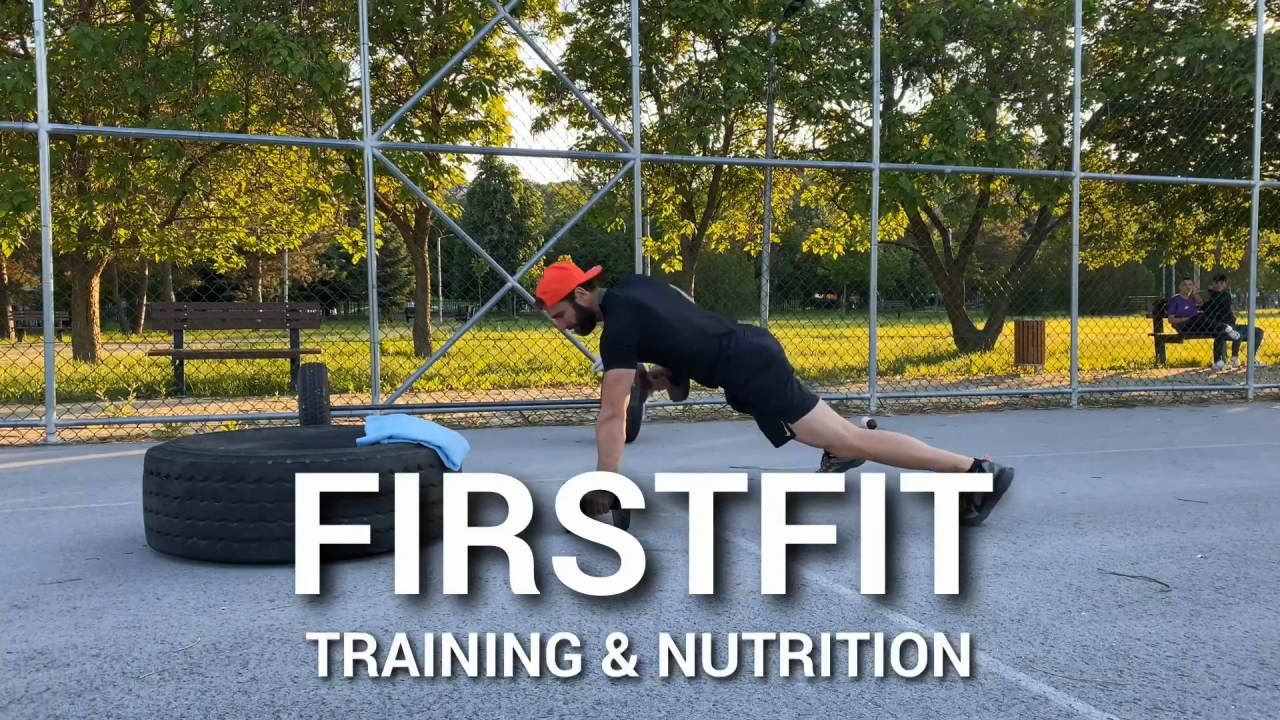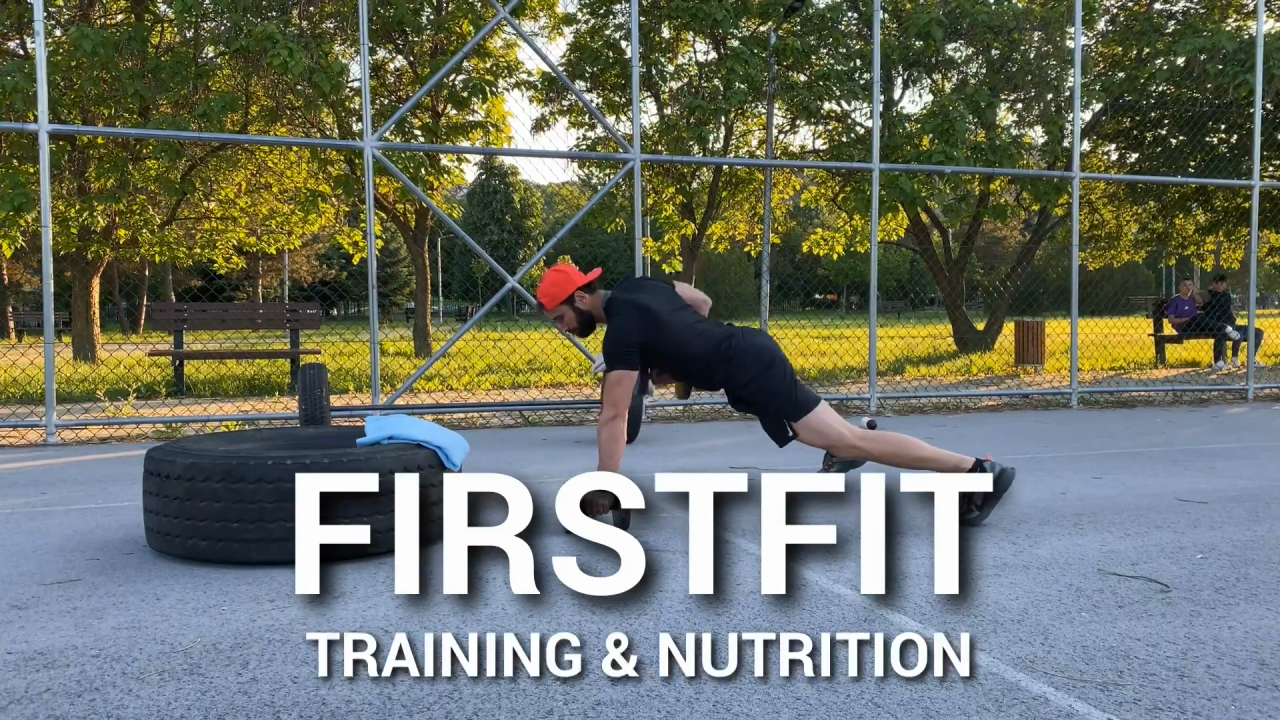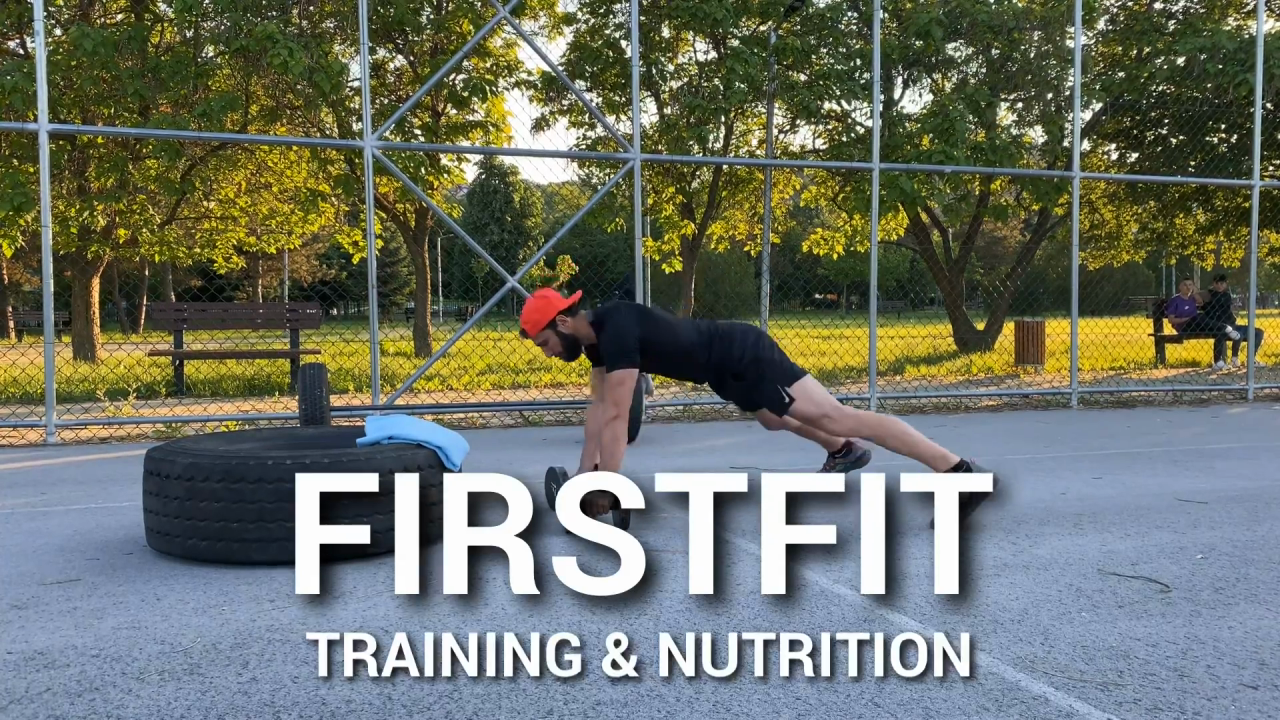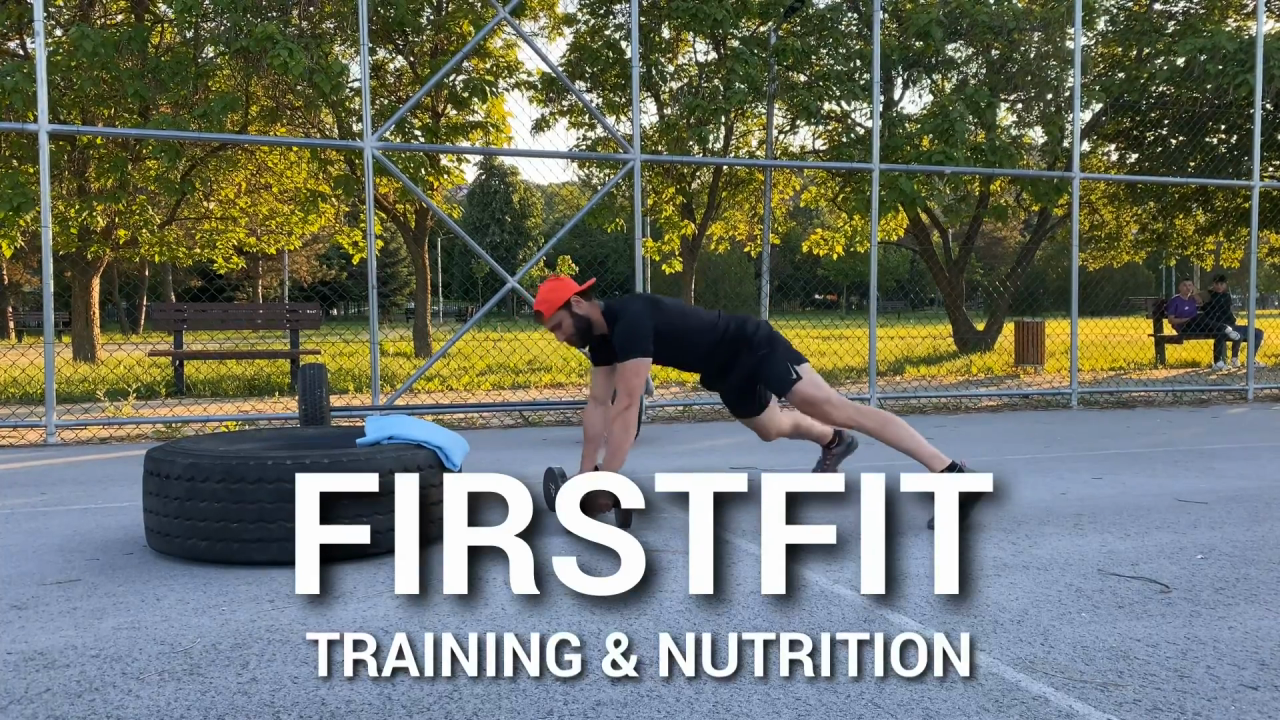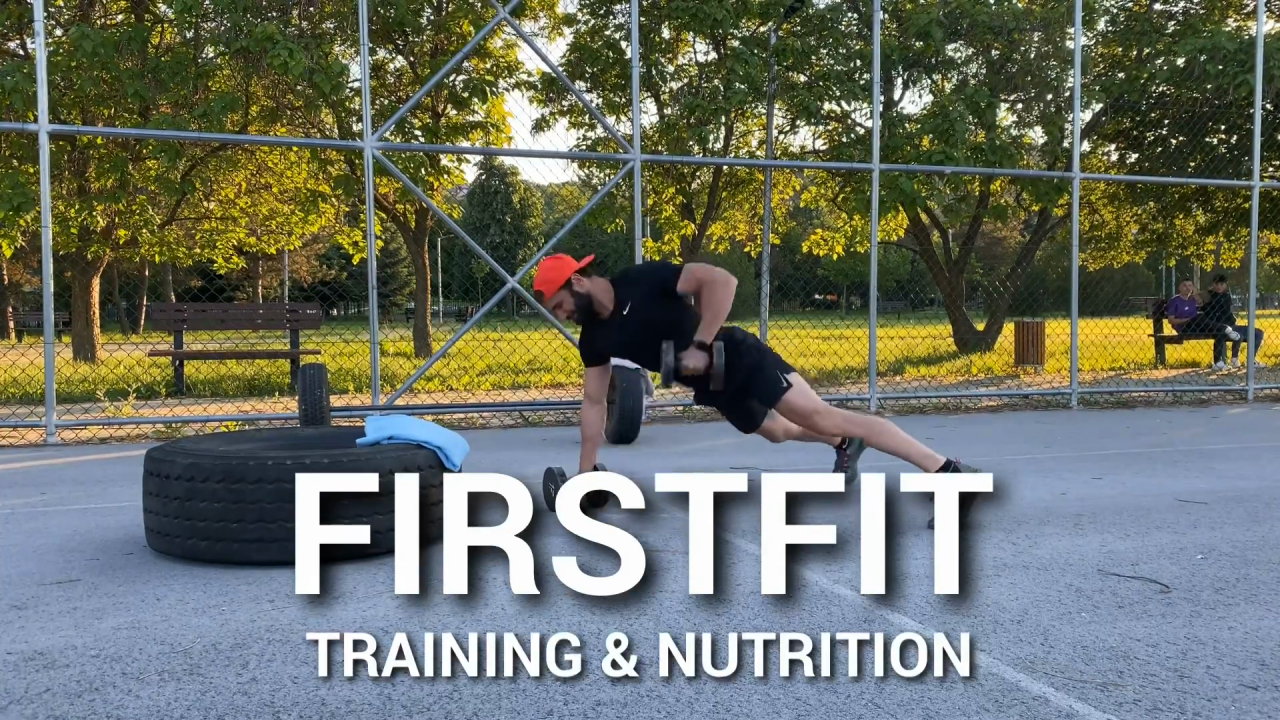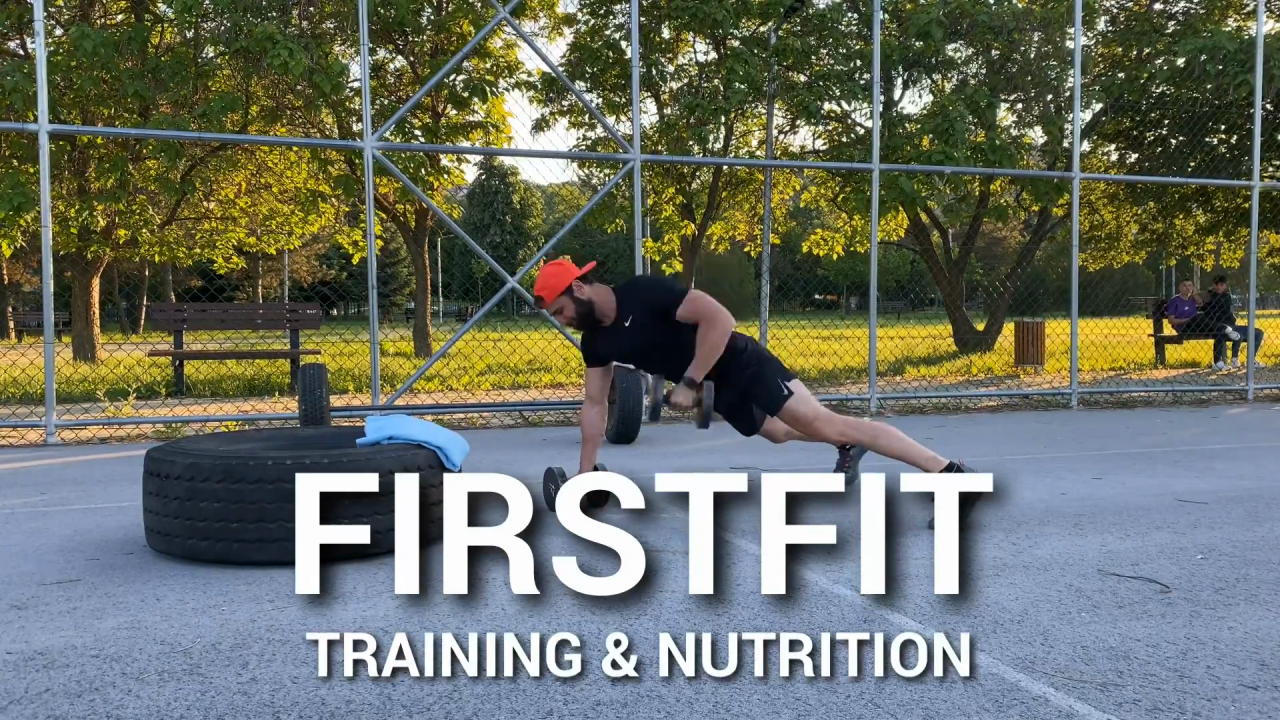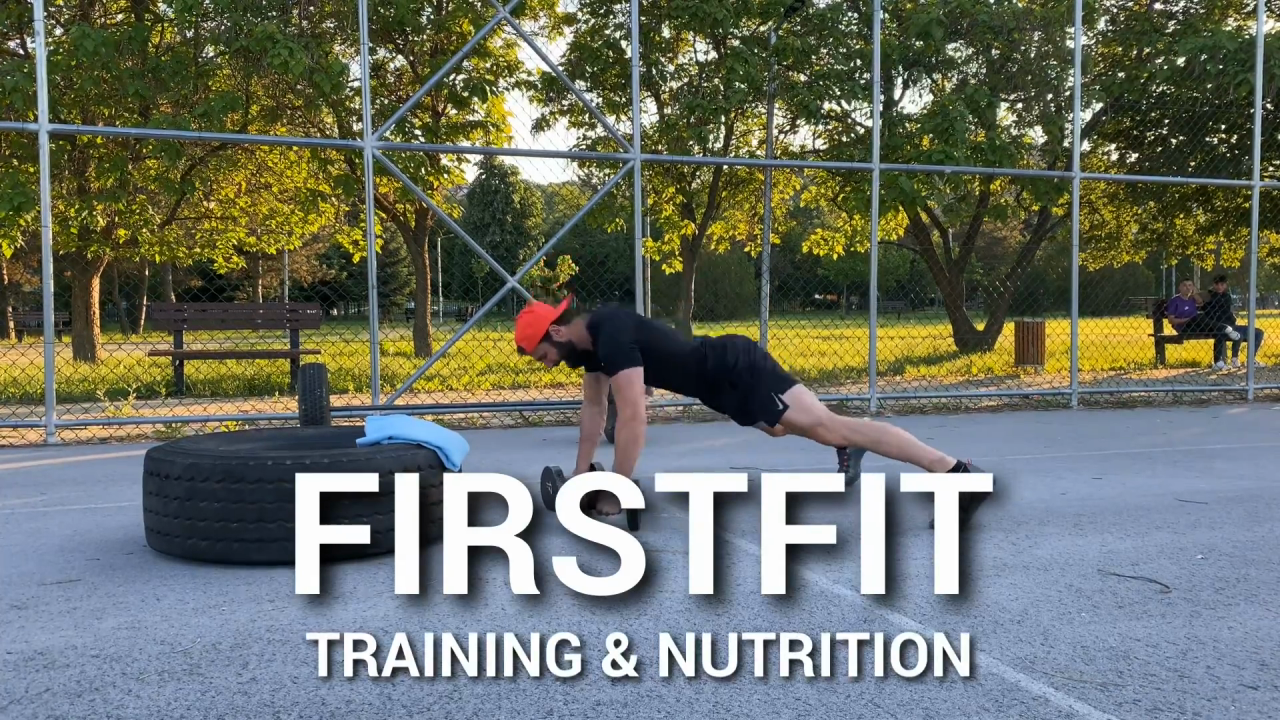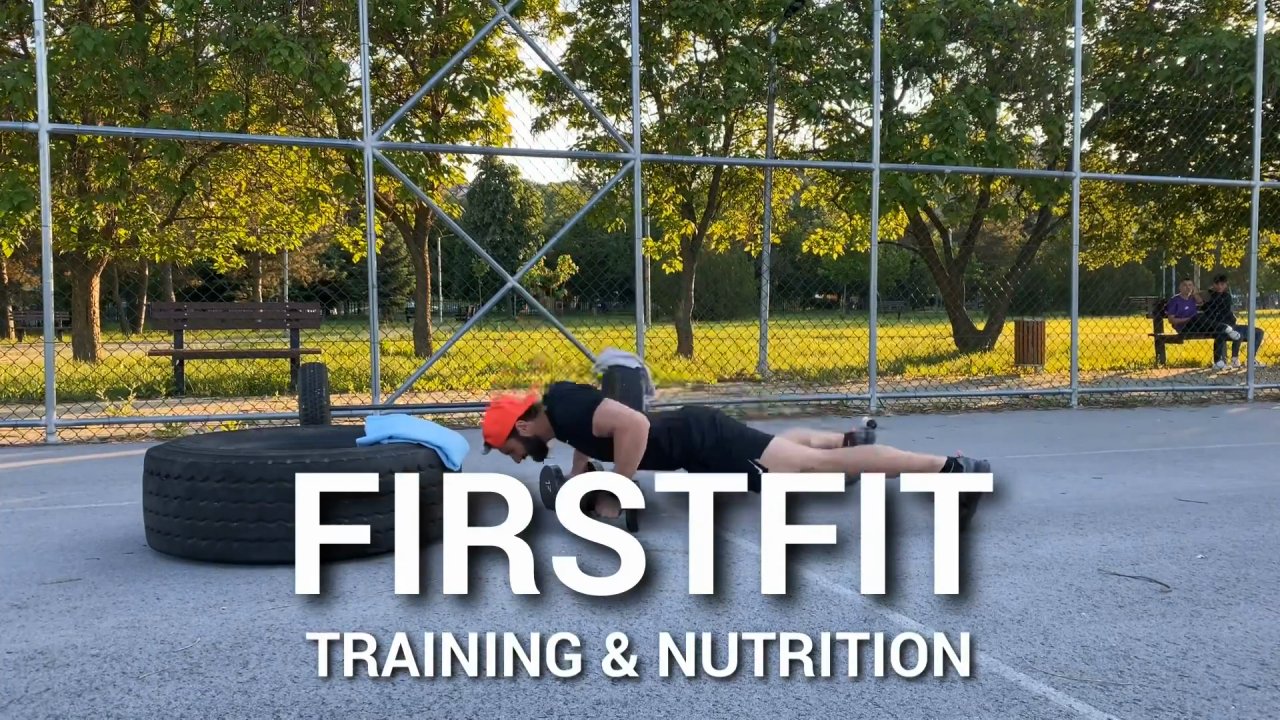
dt=0.4s
person 1, frame 1
left shoulder: (617, 327)
right shoulder: (631, 286)
left elbow: (612, 415)
left wrist: (605, 491)
right wrist: (667, 370)
left hip: (750, 369)
right hip: (751, 344)
left knee: (848, 437)
left ankle: (978, 472)
right ankle: (836, 453)
person 1, frame 2
left shoulder: (621, 329)
right shoulder: (636, 287)
left elbow: (613, 417)
right elbow: (700, 300)
left wrist: (605, 491)
left hip: (750, 370)
right hip: (751, 346)
left knee: (851, 438)
left ankle: (979, 471)
right ankle: (838, 452)
person 1, frame 3
left shoulder: (615, 331)
right shoulder: (603, 326)
left elbow: (615, 416)
right elbow: (599, 404)
left wrist: (609, 492)
right wrist: (584, 471)
left hip: (742, 354)
right hip: (729, 360)
left knee: (835, 416)
right knee: (771, 416)
left ankle: (961, 471)
right ankle: (842, 451)
person 1, frame 4
left shoulder: (628, 318)
right shoulder: (602, 335)
left elbow: (627, 406)
right elbow: (598, 404)
right wrist: (586, 473)
left hip: (752, 345)
right hip: (726, 368)
left knee: (832, 406)
right knee: (771, 427)
left ankle: (953, 475)
right ankle: (833, 441)
person 1, frame 5
left shoulder: (643, 279)
right shoulder: (594, 335)
left elbow: (722, 280)
right elbow: (594, 402)
left wrist: (701, 344)
right wrist: (585, 474)
left hip: (739, 358)
right hip: (718, 386)
left knee: (820, 415)
right knee: (779, 430)
left ankle: (950, 473)
right ankle: (844, 444)
person 1, frame 6
left shoulder: (645, 292)
right shoulder: (595, 338)
left elbow: (720, 318)
right elbow: (594, 403)
left wrist: (689, 383)
right wrist: (585, 473)
left hip: (742, 363)
right hip: (719, 389)
left knee: (823, 424)
right knee: (779, 431)
left ankle: (952, 474)
right ankle: (848, 449)
person 1, frame 7
left shoulder: (610, 334)
right shoulder: (589, 342)
left elbow: (633, 417)
right elbow: (593, 406)
left wrist: (619, 491)
right wrist: (581, 474)
left hip: (739, 370)
right hip: (721, 383)
left knee: (827, 426)
right knee: (778, 427)
left ankle: (958, 474)
right ankle: (848, 448)
person 1, frame 8
left shoulder: (566, 410)
right shoulder: (560, 404)
left elbow: (635, 428)
left wrist: (616, 495)
right wrist: (577, 476)
left hip: (706, 445)
right hip: (694, 432)
left knee: (816, 465)
right knee: (780, 445)
left ankle: (954, 468)
right ankle: (849, 439)
